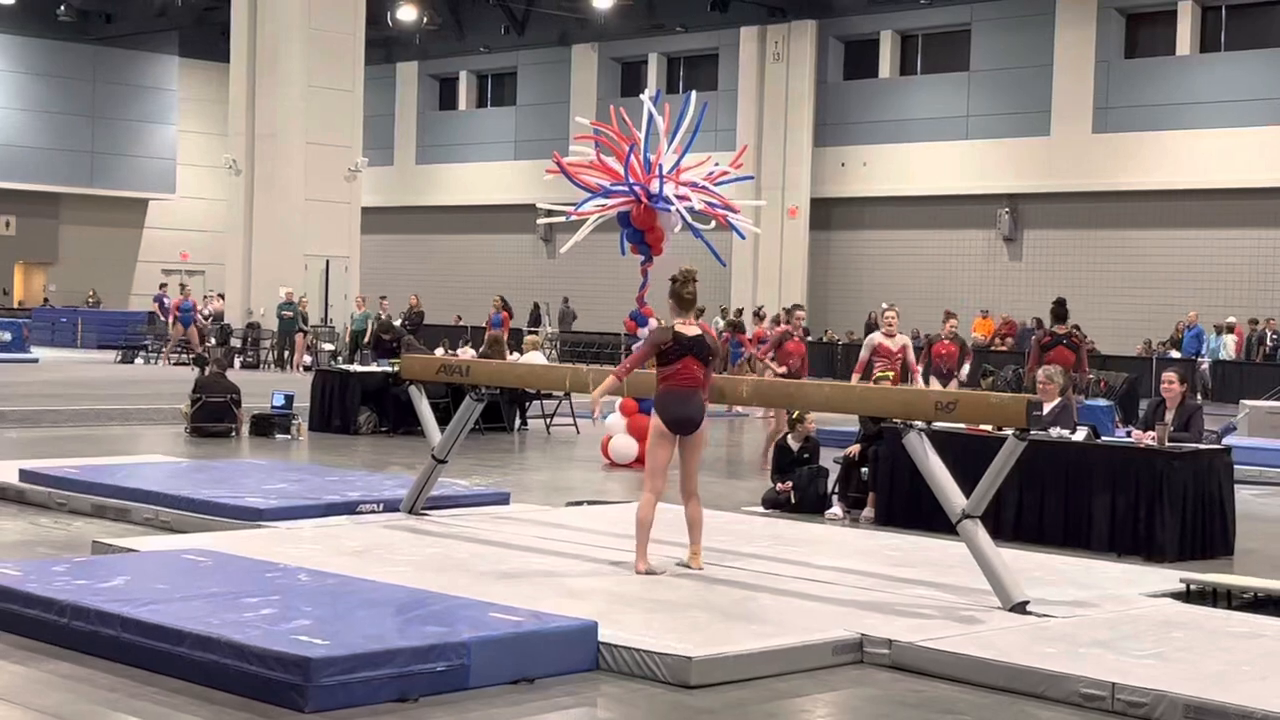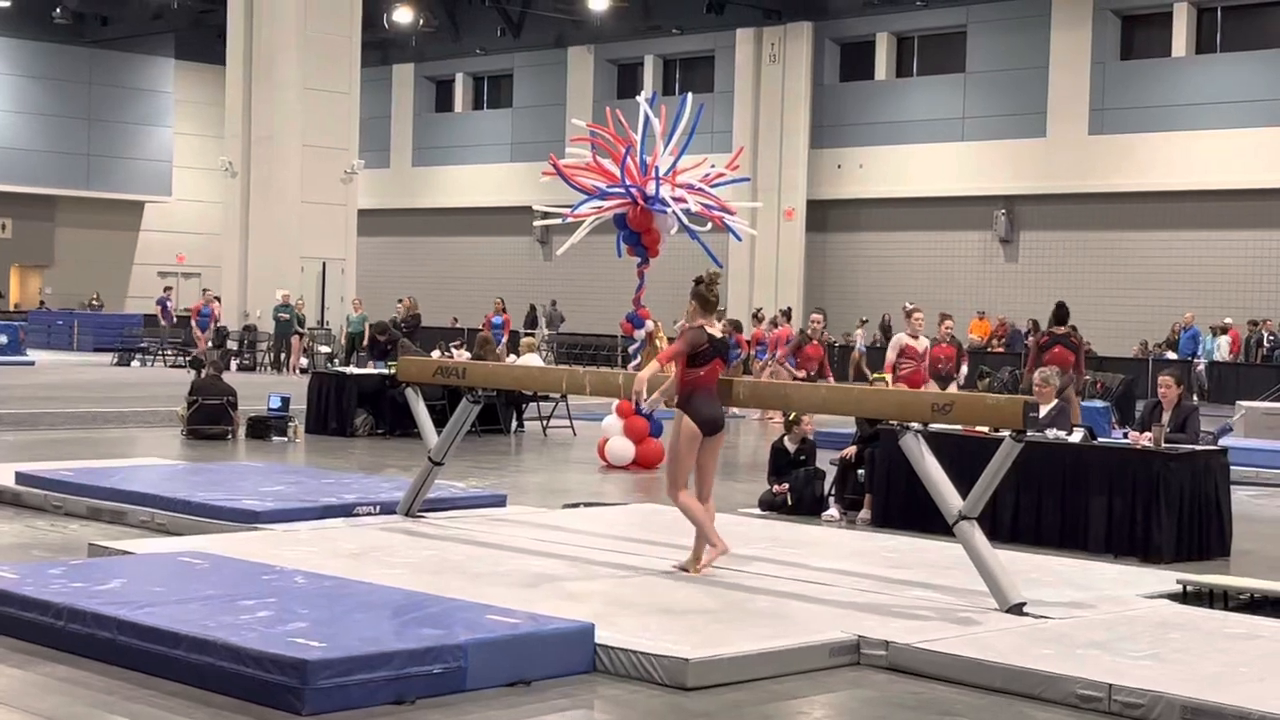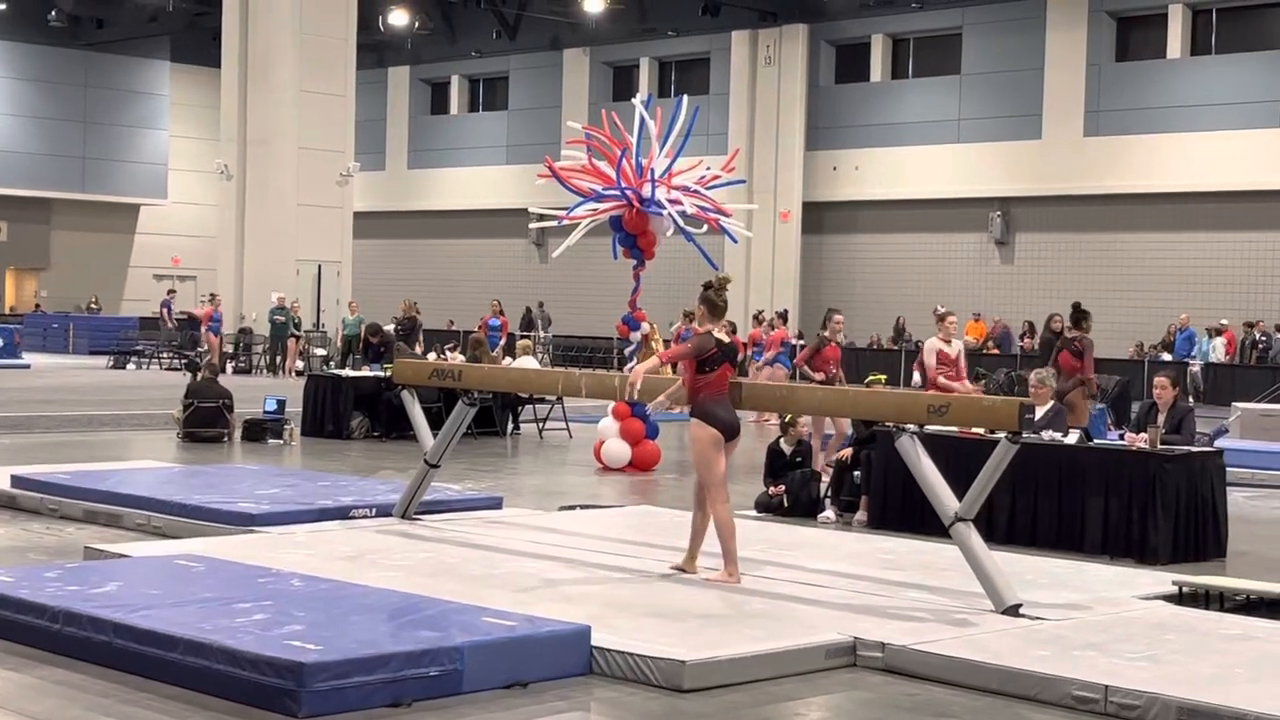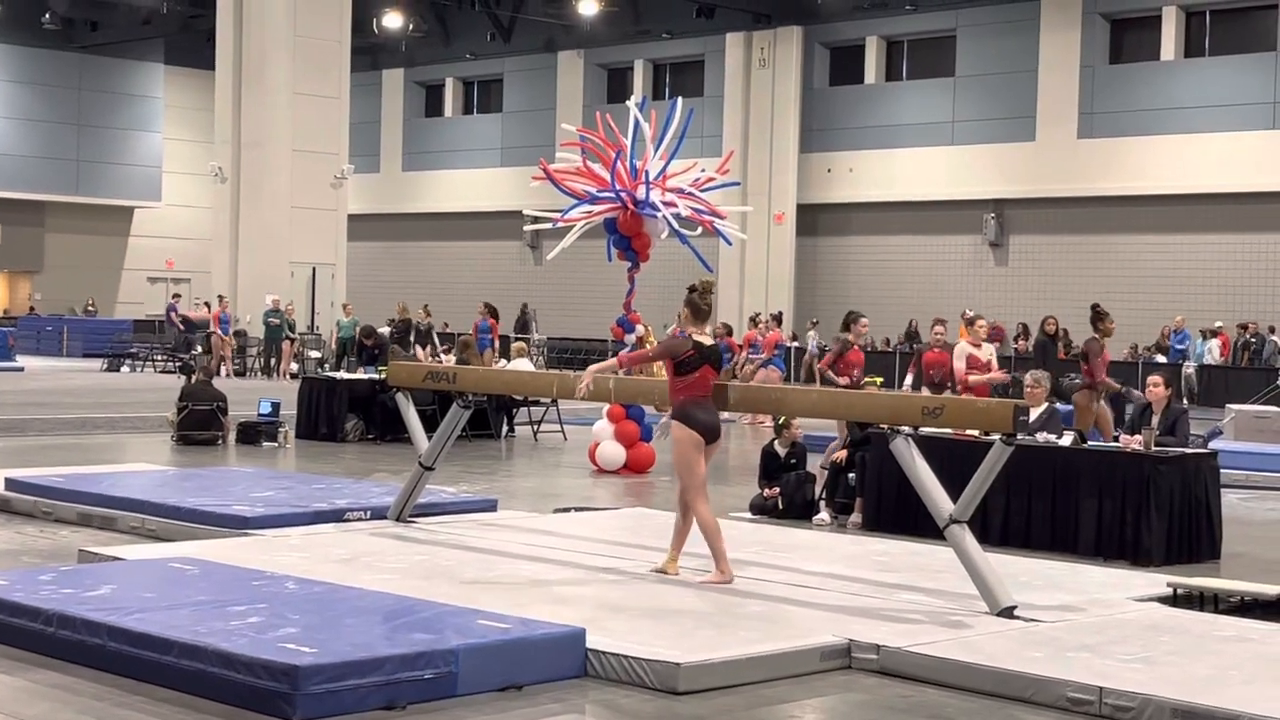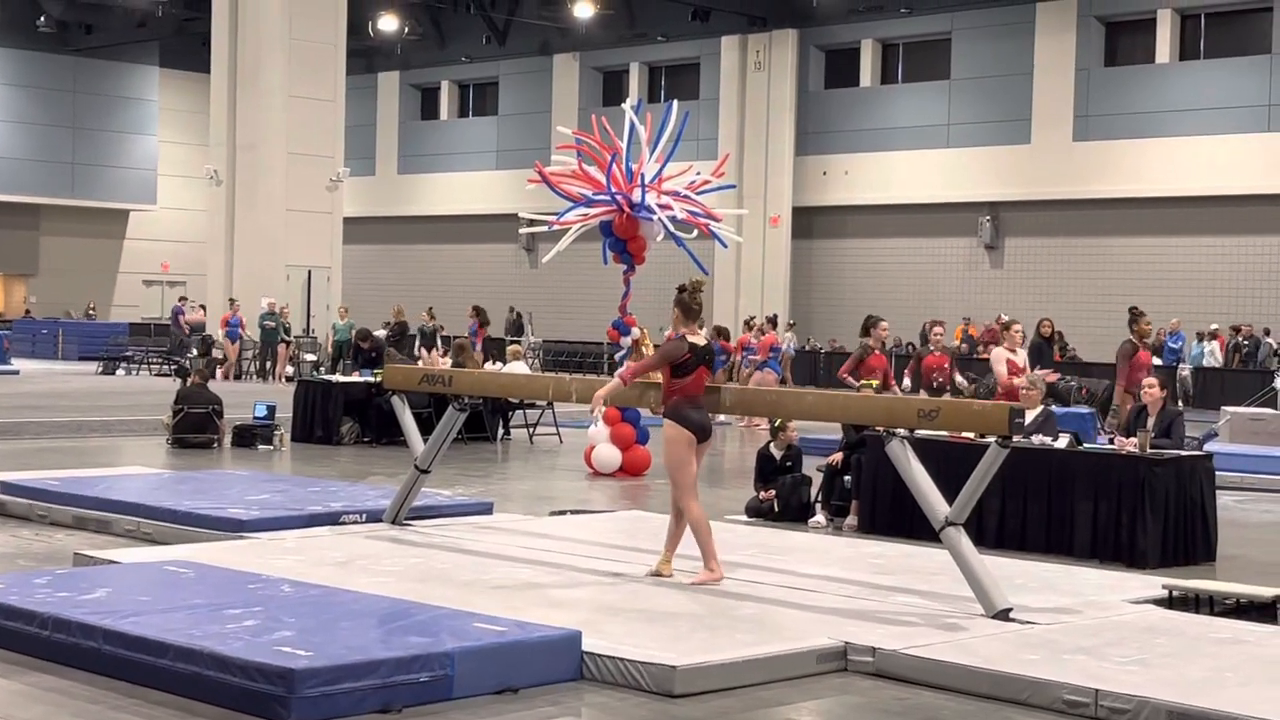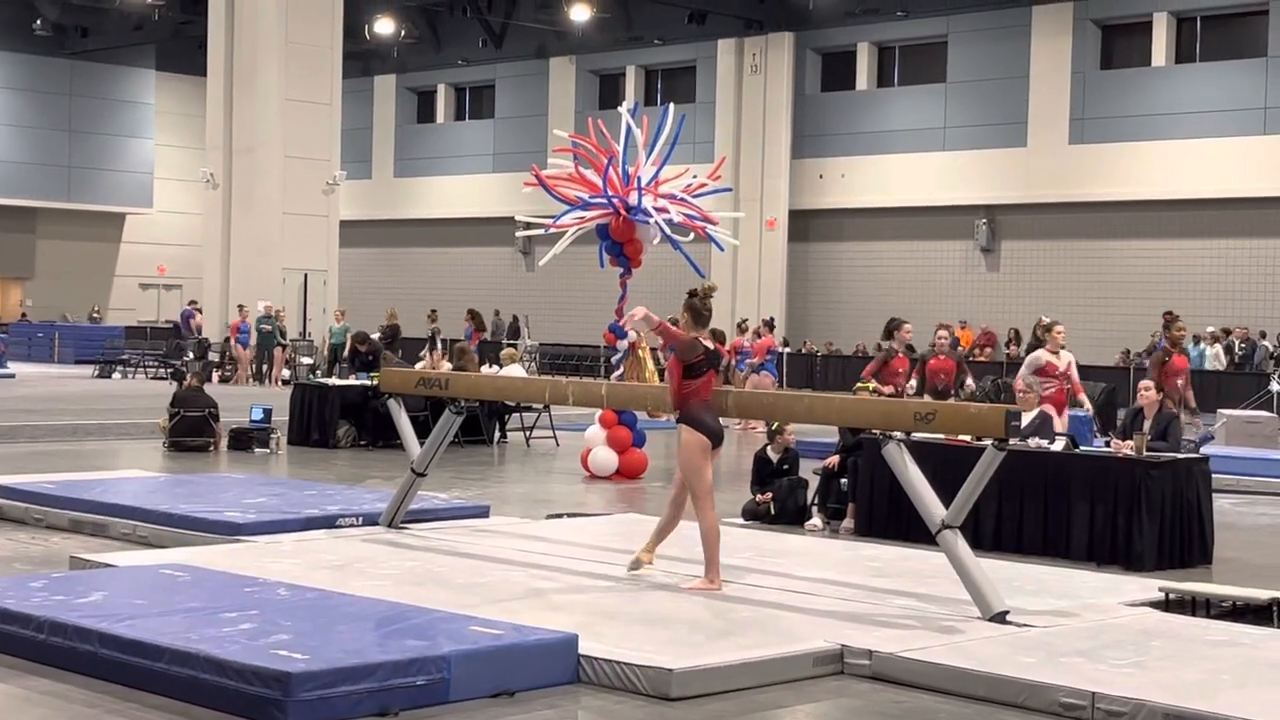
dt=0.4s
person 1, frame 1
left shoulder: (663, 335)
right shoulder: (708, 340)
left elbow: (630, 364)
left wrist: (600, 391)
left hip: (667, 410)
right hip: (694, 411)
left knee: (651, 490)
right knee: (690, 489)
left ankle: (641, 558)
right ankle: (695, 555)
person 1, frame 2
left shoulder: (695, 334)
right shoulder: (723, 341)
left elbow: (671, 353)
left wrist: (646, 373)
right wrist: (660, 395)
left hip: (692, 412)
right hip: (715, 413)
left knee: (677, 489)
right knee: (704, 493)
left ankle: (715, 542)
right ankle: (695, 559)
person 1, frame 3
left shoulder: (704, 341)
right shoulder: (729, 345)
left elbow: (674, 354)
left wrist: (642, 367)
right wrist: (664, 398)
left hip: (708, 420)
right hip: (729, 418)
left knee: (717, 498)
right knee: (703, 491)
left ankle: (731, 570)
right ankle: (690, 558)
person 1, frame 4
left shoulder: (681, 343)
right shoulder: (716, 350)
left elbow: (638, 357)
left wrist: (596, 368)
right wrist: (671, 417)
left hip: (689, 422)
right hip: (711, 421)
left knee: (697, 499)
right knee: (687, 495)
left ankle: (723, 567)
right ankle: (672, 560)
person 1, frame 5
left shoulder: (676, 345)
right shoulder: (706, 346)
left elbow: (640, 367)
left wrist: (605, 390)
right wrist: (656, 364)
left hip: (681, 421)
right hip: (701, 420)
left knee: (687, 499)
right knee: (679, 496)
left ankle: (713, 567)
right ankle: (666, 561)
person 1, frame 6
left shoulder: (689, 346)
right shoulder: (709, 349)
left elbow: (668, 331)
left wrist: (645, 316)
right wrist: (652, 323)
left hip: (693, 426)
right hip: (708, 424)
left knee: (703, 504)
right knee: (678, 496)
left ankle: (712, 577)
right ankle: (648, 548)
